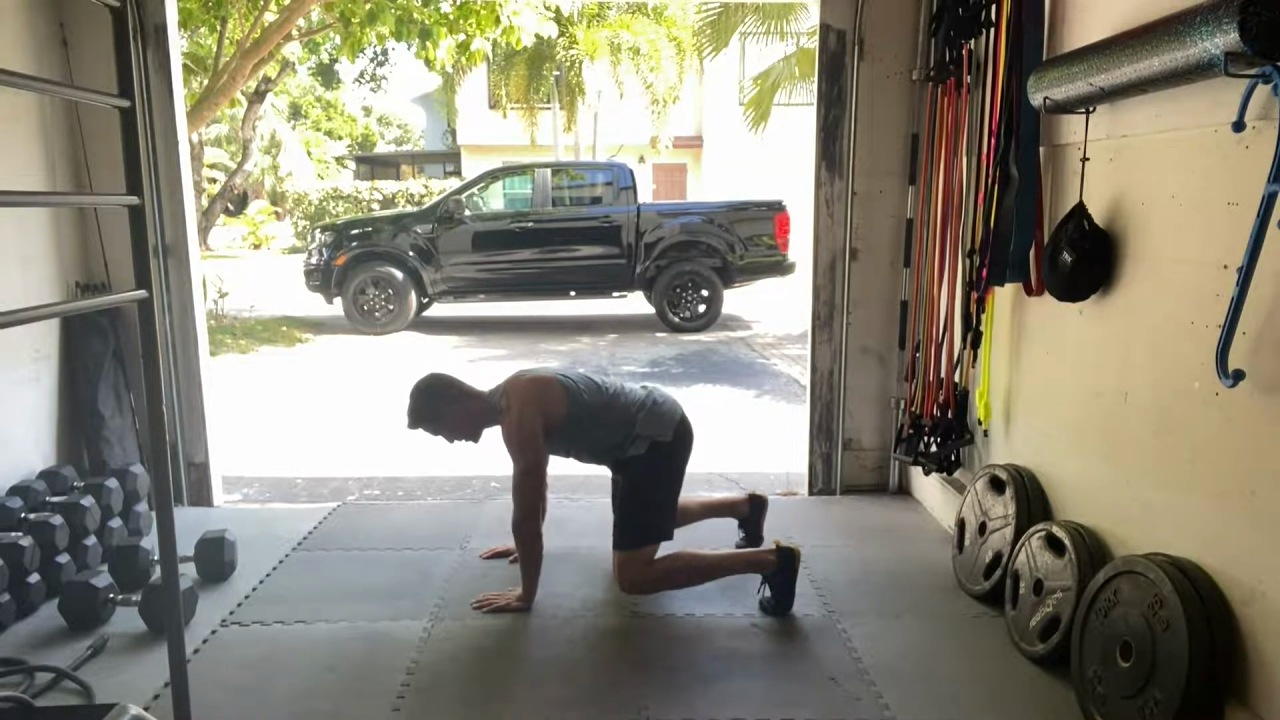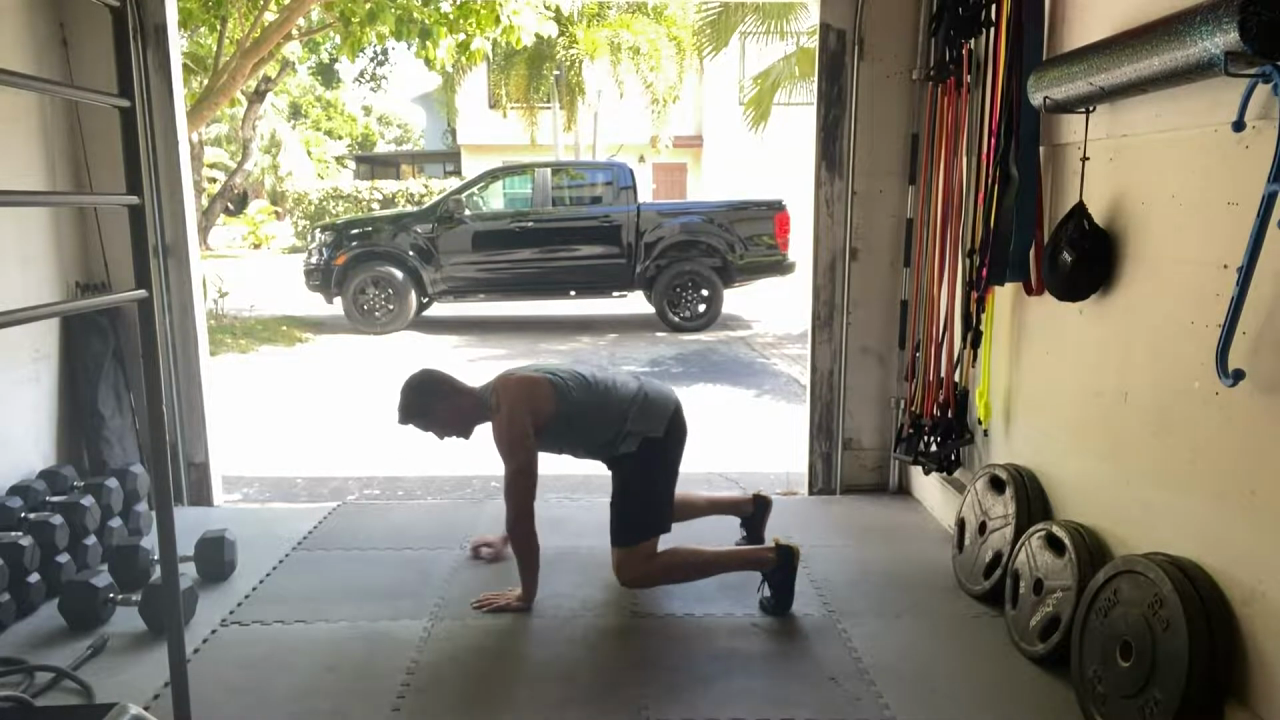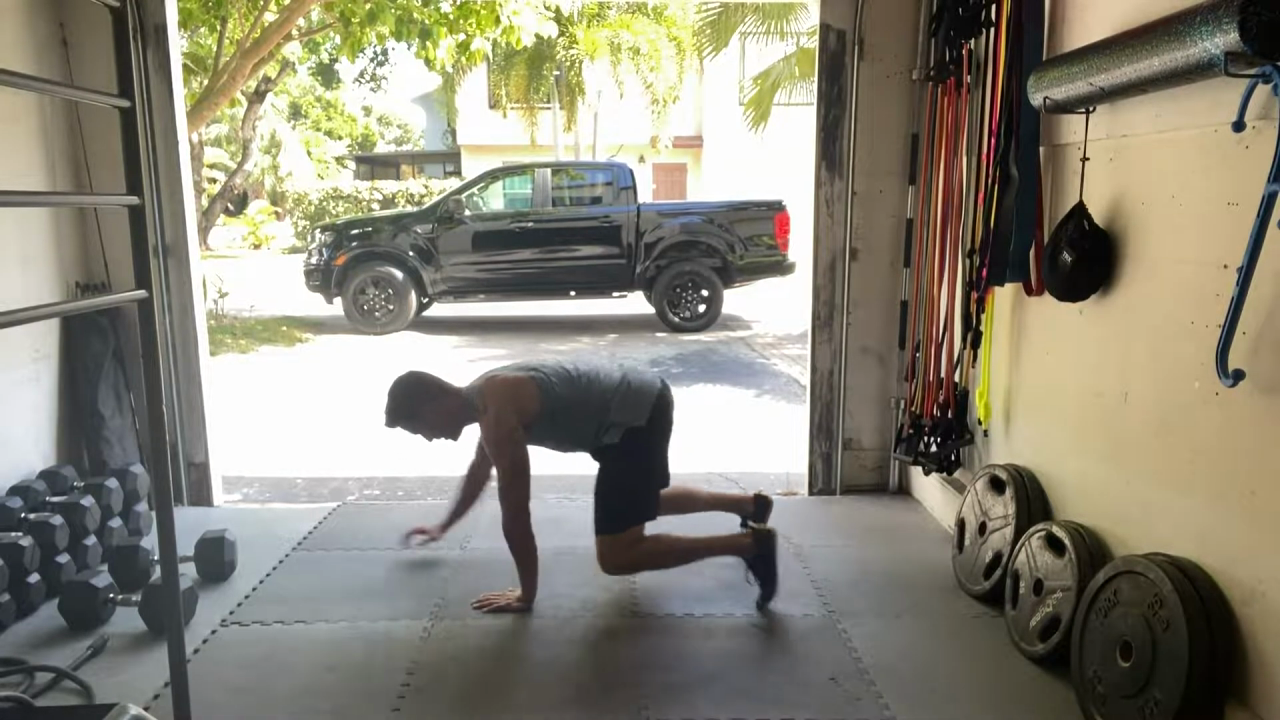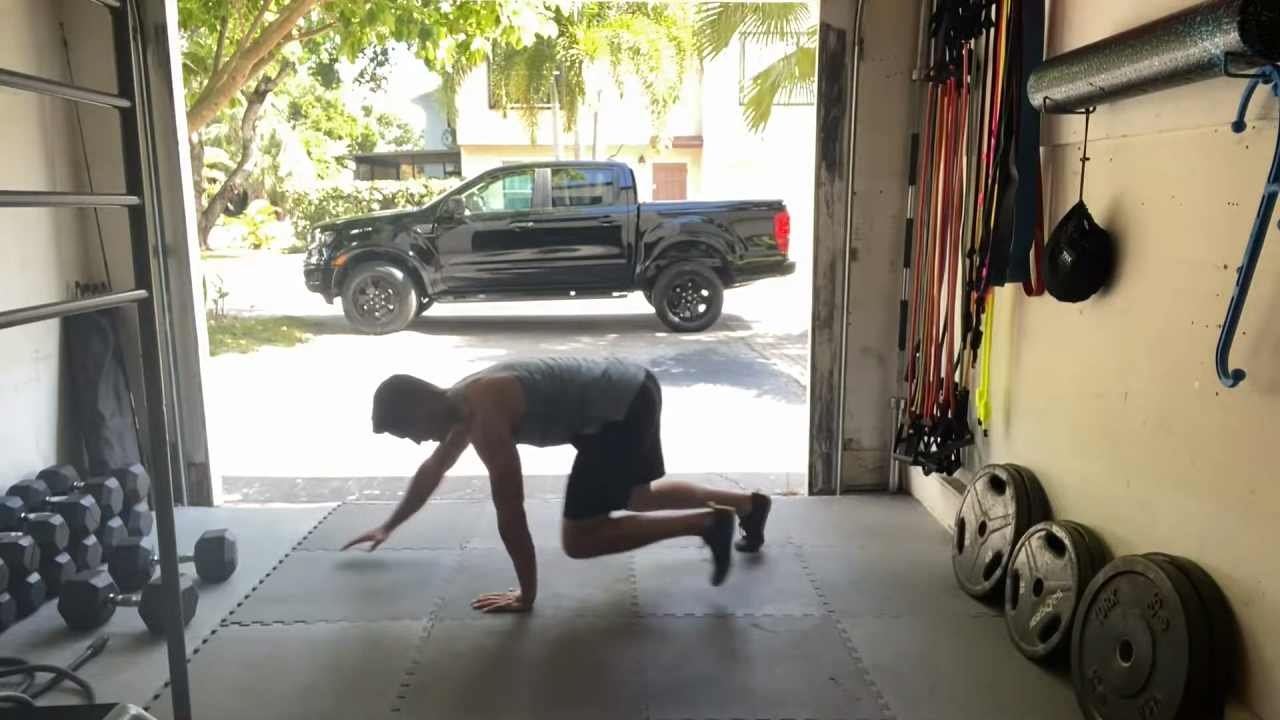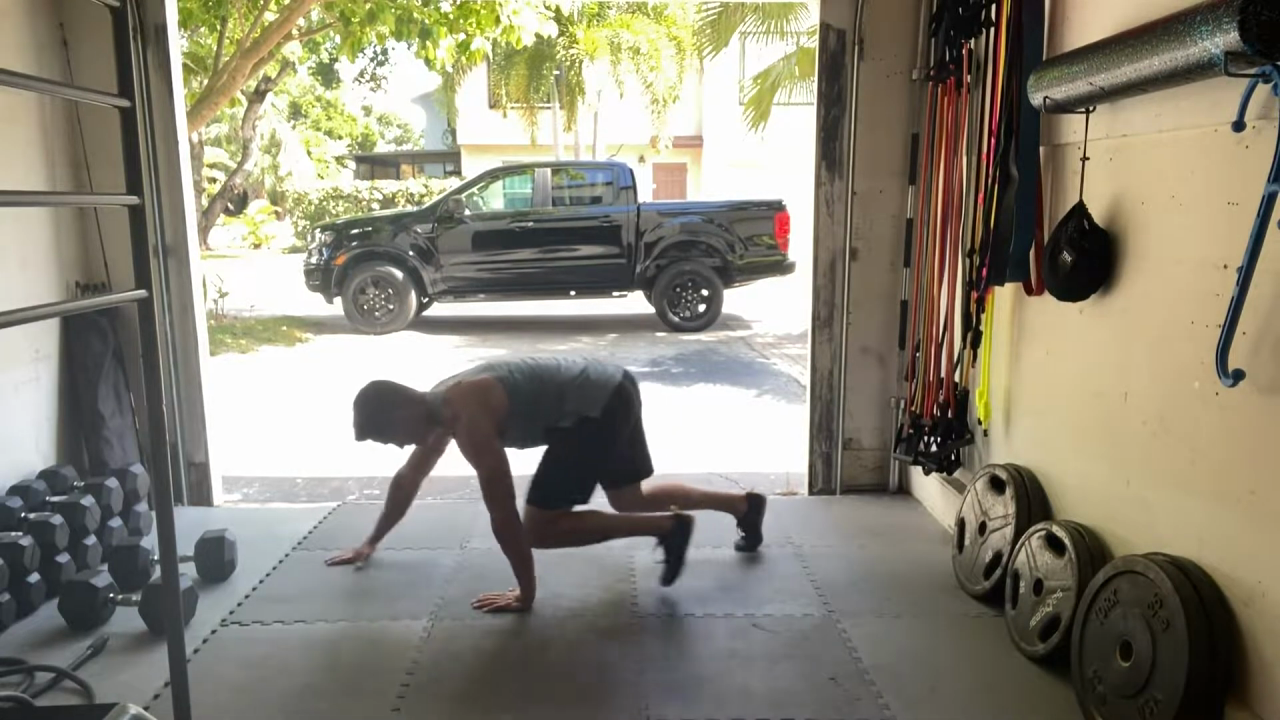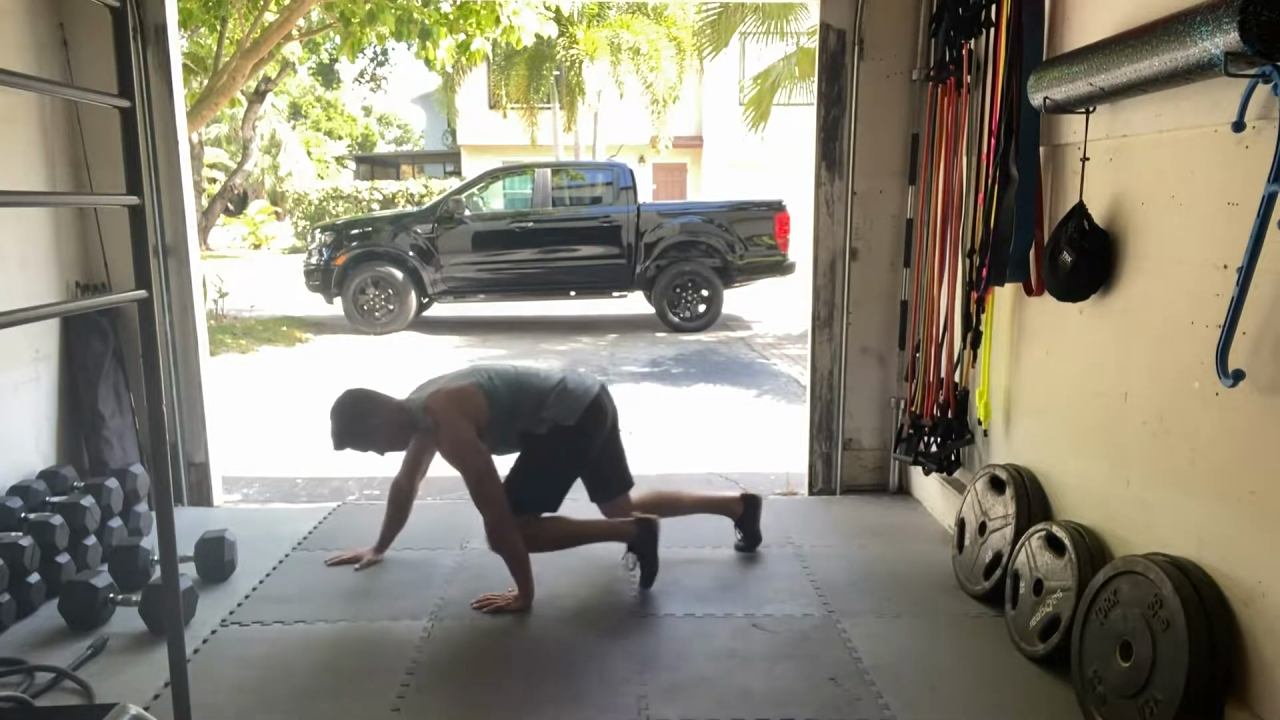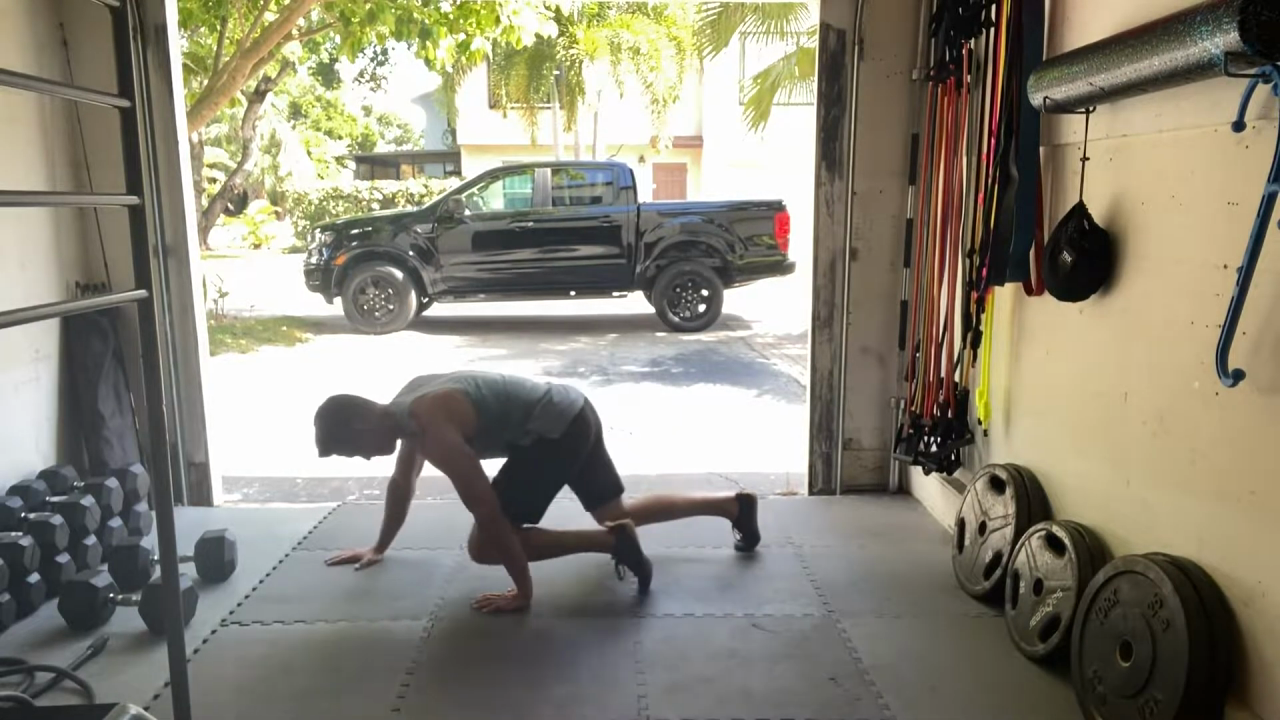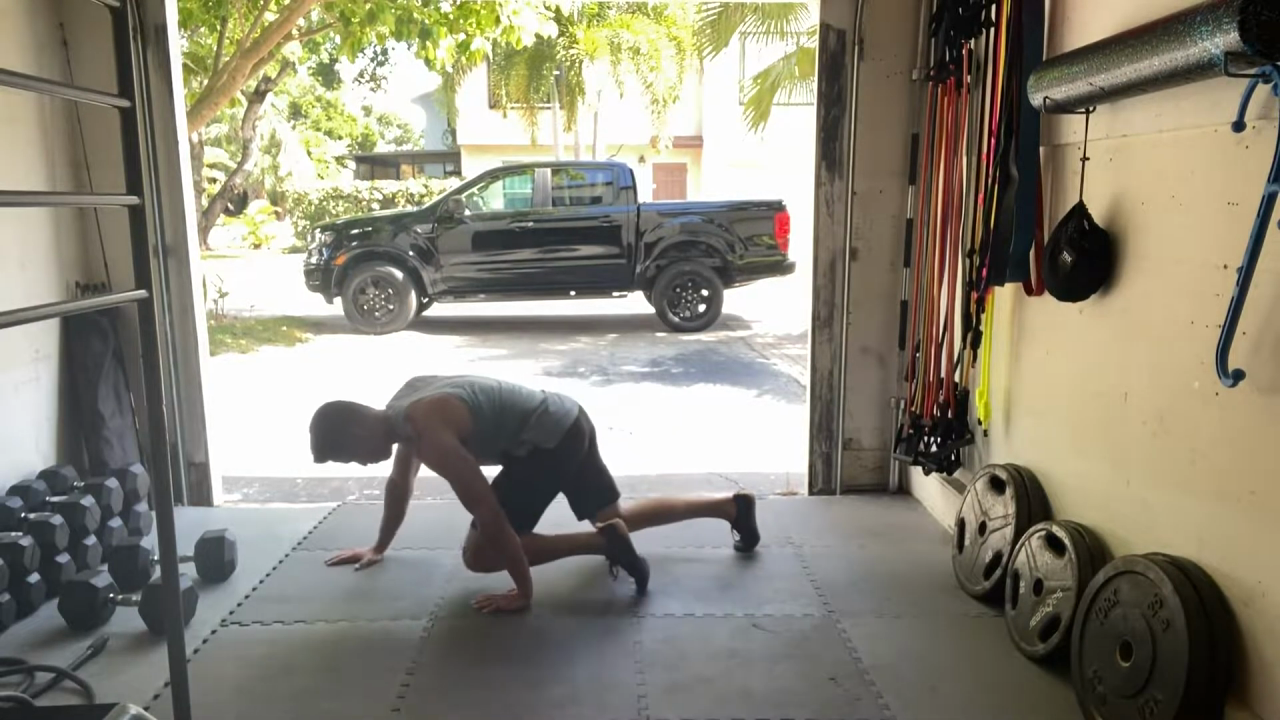
dt=0.1s
person 1, frame 1
left shoulder: (518, 415)
right shoulder: (511, 399)
left elbow: (526, 513)
right elbow: (535, 489)
left wrist: (525, 594)
right wrist: (525, 545)
left hip: (657, 436)
right hip: (654, 423)
left knee: (633, 577)
right knee: (646, 517)
left ankle: (771, 559)
right ankle: (746, 506)
person 1, frame 2
left shoulder: (508, 413)
right shoulder: (502, 396)
left elbow: (520, 513)
right elbow: (522, 486)
left wrist: (526, 595)
right wrist: (508, 538)
left hip: (650, 429)
right hip: (651, 413)
left knee: (633, 570)
right knee: (646, 512)
left ankle: (769, 557)
right ankle: (749, 506)
person 1, frame 3
left shoulder: (497, 415)
right shoulder: (482, 397)
left elbow: (516, 514)
right elbow: (479, 469)
left wrist: (527, 595)
right wrist: (444, 525)
left hip: (637, 415)
right hip: (643, 400)
left knee: (615, 557)
right knee: (644, 502)
left ankle: (749, 542)
right ankle: (751, 505)
person 1, frame 4
left shoulder: (483, 415)
right shoulder: (465, 400)
left elbow: (511, 514)
right elbow: (433, 469)
left wrist: (527, 594)
right wrist: (387, 526)
left hip: (619, 407)
right hip: (628, 389)
left knee: (579, 538)
right knee: (637, 496)
left ankle: (709, 522)
right ankle: (747, 505)
person 1, frame 5
left shoulder: (466, 418)
right shoulder: (437, 406)
left elbow: (504, 513)
right elbow: (409, 476)
left wrist: (526, 593)
right wrist: (372, 542)
left hip: (598, 404)
right hip: (607, 390)
left knee: (539, 526)
right knee: (629, 499)
left ankle: (664, 524)
right ankle: (744, 505)
person 1, frame 6
left shoulder: (446, 424)
right shoulder: (421, 410)
left elbow: (497, 516)
right elbow: (406, 483)
left wrist: (525, 593)
right wrist: (377, 549)
left hip: (573, 417)
right hip: (585, 402)
left knee: (519, 530)
right knee: (621, 507)
left ankle: (634, 533)
right ankle: (740, 507)
person 1, frame 7
left shoulder: (431, 430)
right shoulder: (407, 406)
left elbow: (489, 513)
right elbow: (402, 482)
left wrist: (523, 591)
right wrist: (379, 547)
left hip: (555, 430)
right hip: (570, 416)
left knee: (484, 545)
right knee: (618, 512)
left ankle: (609, 540)
right ankle: (735, 505)
person 1, frame 8
left shoulder: (427, 433)
right shoulder: (404, 408)
left elbow: (490, 514)
right elbow: (400, 483)
left wrist: (523, 592)
right wrist: (378, 547)
left hip: (550, 439)
right hip: (565, 425)
left knee: (478, 554)
right knee: (617, 517)
left ankle: (603, 542)
right ankle: (733, 506)
